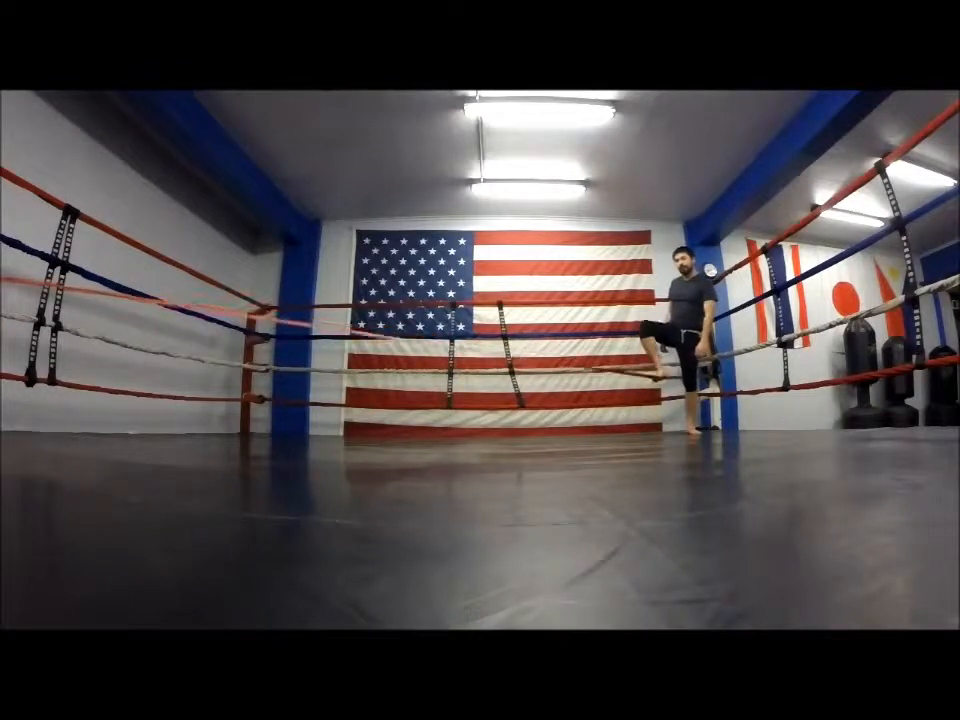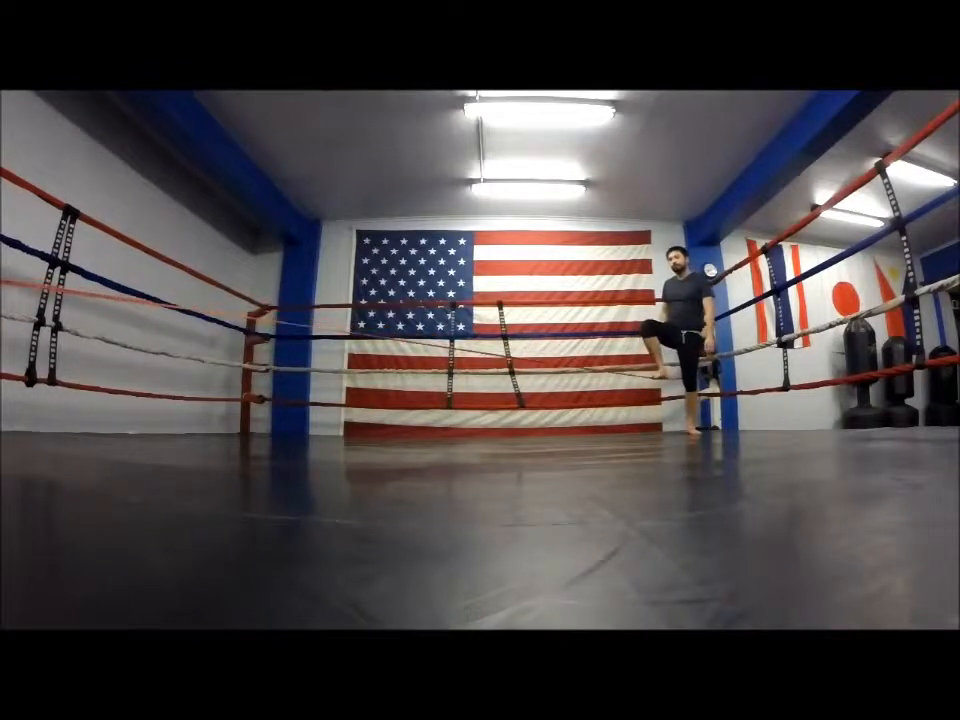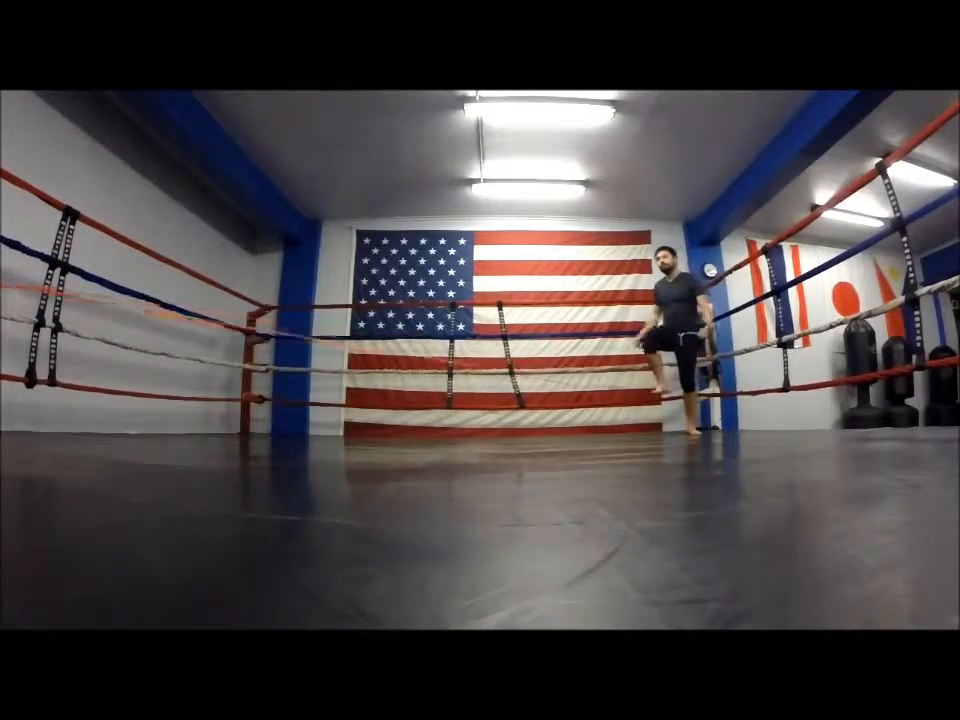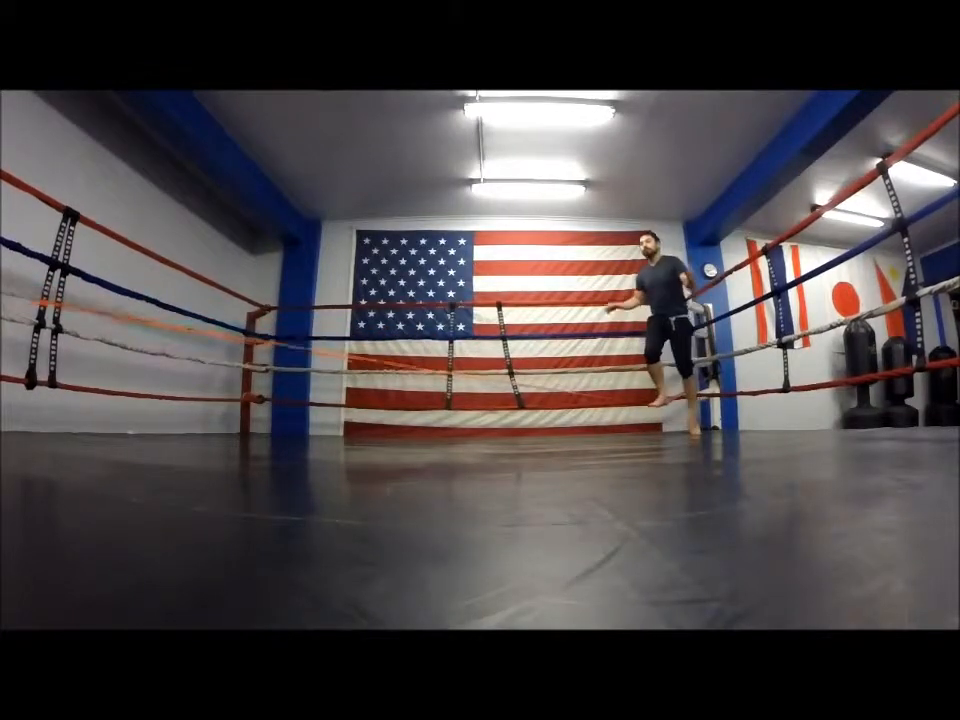
dt=0.3s
person 1, frame 1
left shoulder: (704, 283)
right shoulder: (675, 283)
left elbow: (709, 313)
left wrist: (704, 340)
right wrist: (664, 336)
left hip: (691, 335)
right hip: (673, 330)
left knee: (690, 381)
right knee: (645, 327)
left ankle: (691, 425)
right ankle: (659, 368)
person 1, frame 2
left shoulder: (700, 281)
right shoulder: (668, 284)
left elbow: (709, 309)
left wrist: (709, 336)
right wrist: (658, 334)
left hip: (691, 334)
right hip: (672, 330)
left knee: (690, 380)
right knee: (647, 325)
left ankle: (691, 425)
right ankle: (662, 369)
person 1, frame 3
left shoulder: (689, 280)
right shoulder: (659, 286)
left elbow: (704, 305)
left wrist: (708, 321)
right wrist: (643, 333)
left hip: (688, 335)
right hip: (668, 333)
left knee: (688, 381)
right knee: (649, 341)
left ankle: (691, 425)
right ankle: (661, 383)
person 1, frame 4
left shoulder: (672, 262)
right shoulder: (642, 273)
left elbow: (689, 286)
right elbow: (636, 299)
left wrist: (689, 279)
right wrist: (617, 305)
left hip: (679, 319)
right hip: (658, 319)
left knee: (685, 366)
right knee: (650, 353)
left ankle: (693, 419)
right ankle: (662, 393)
